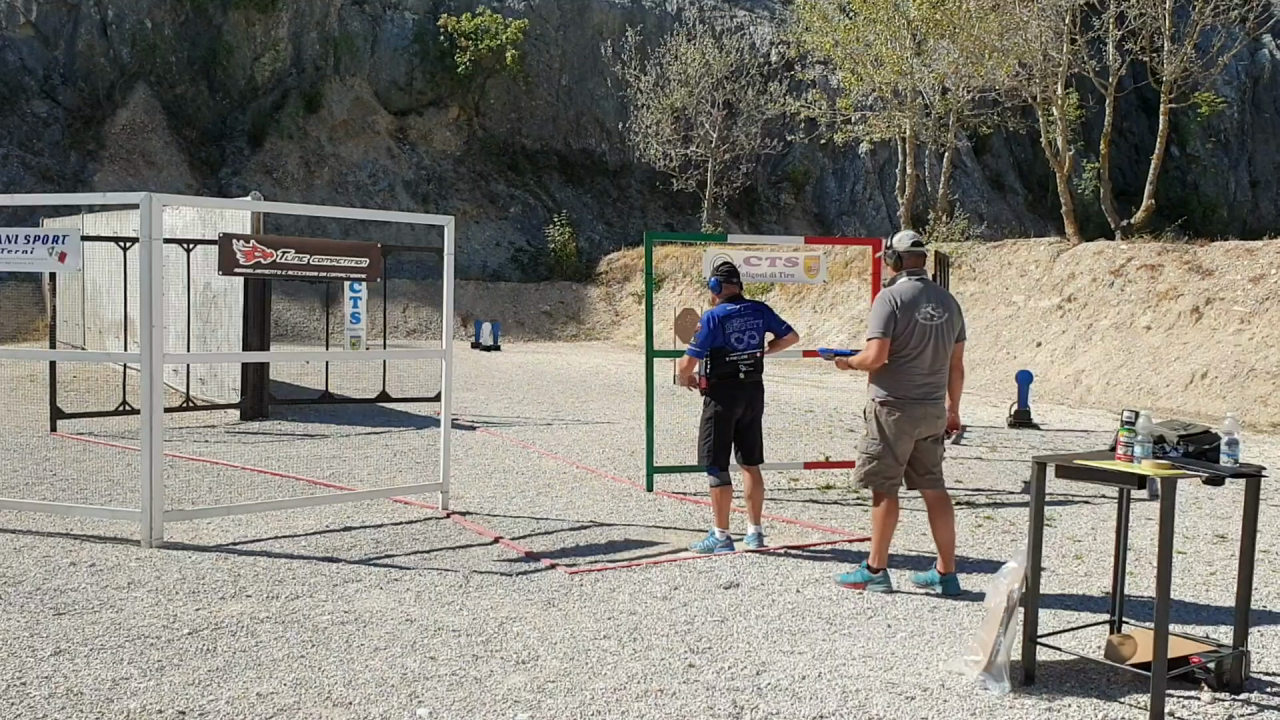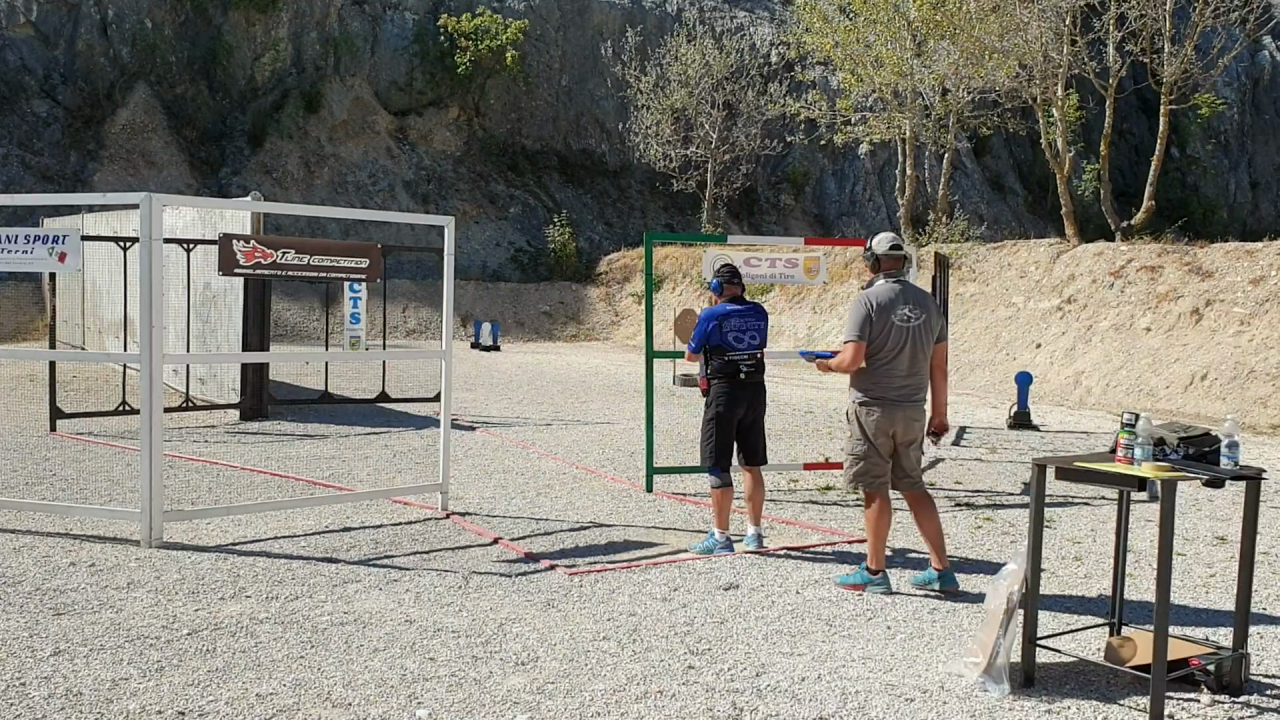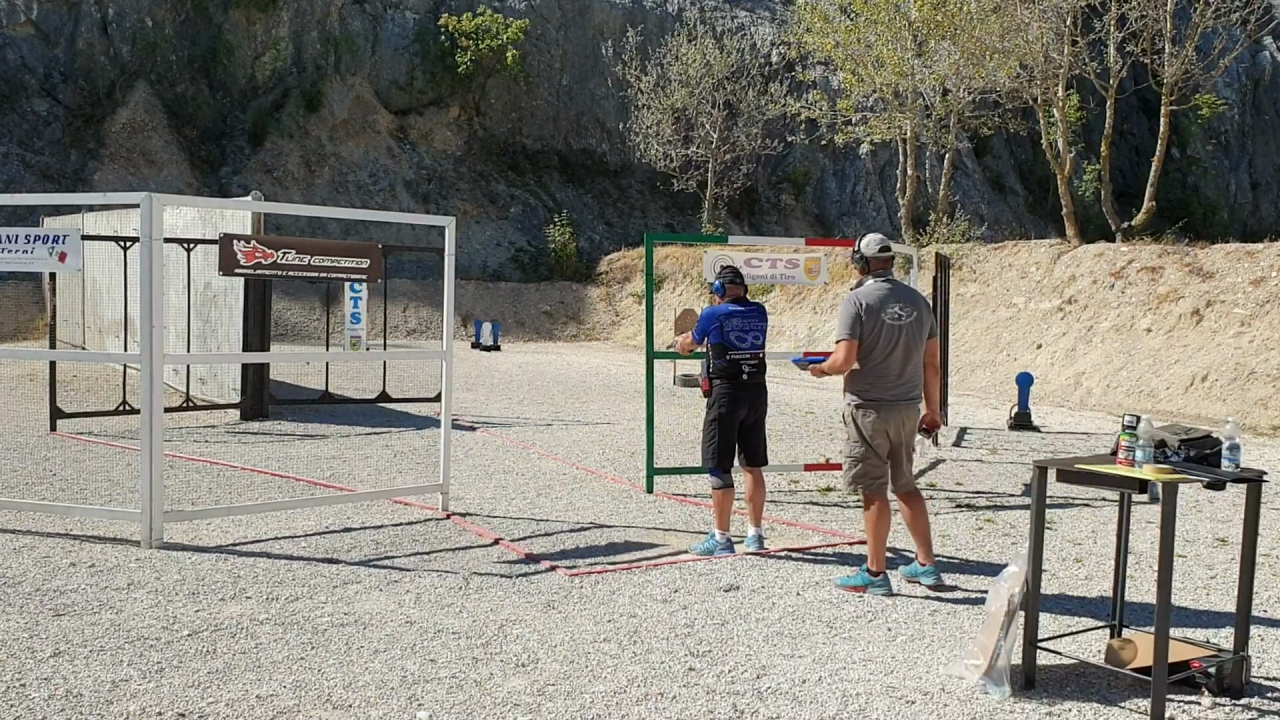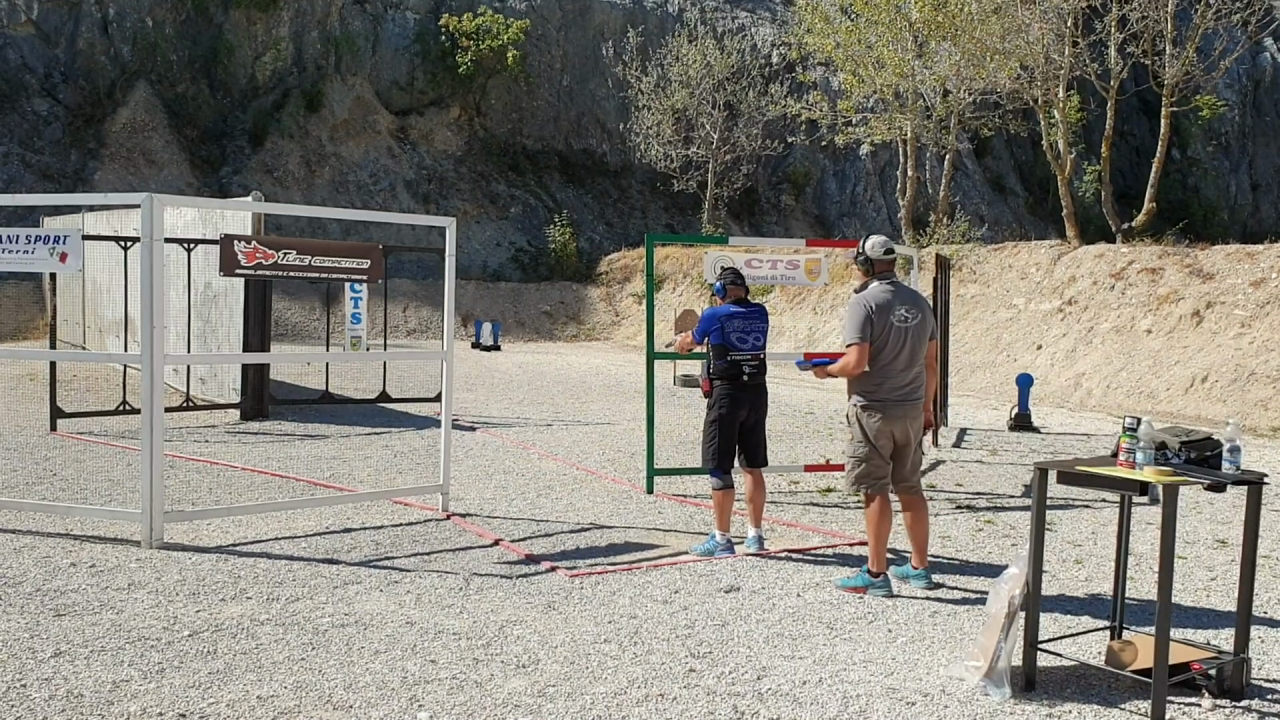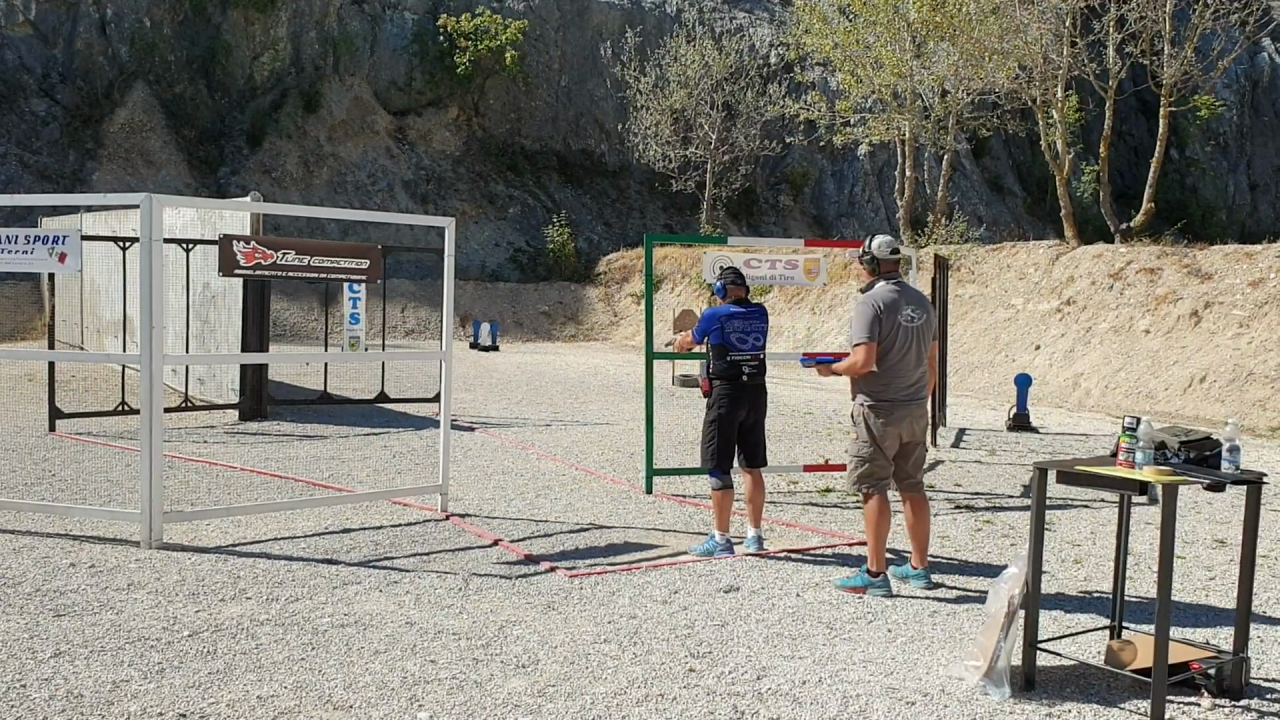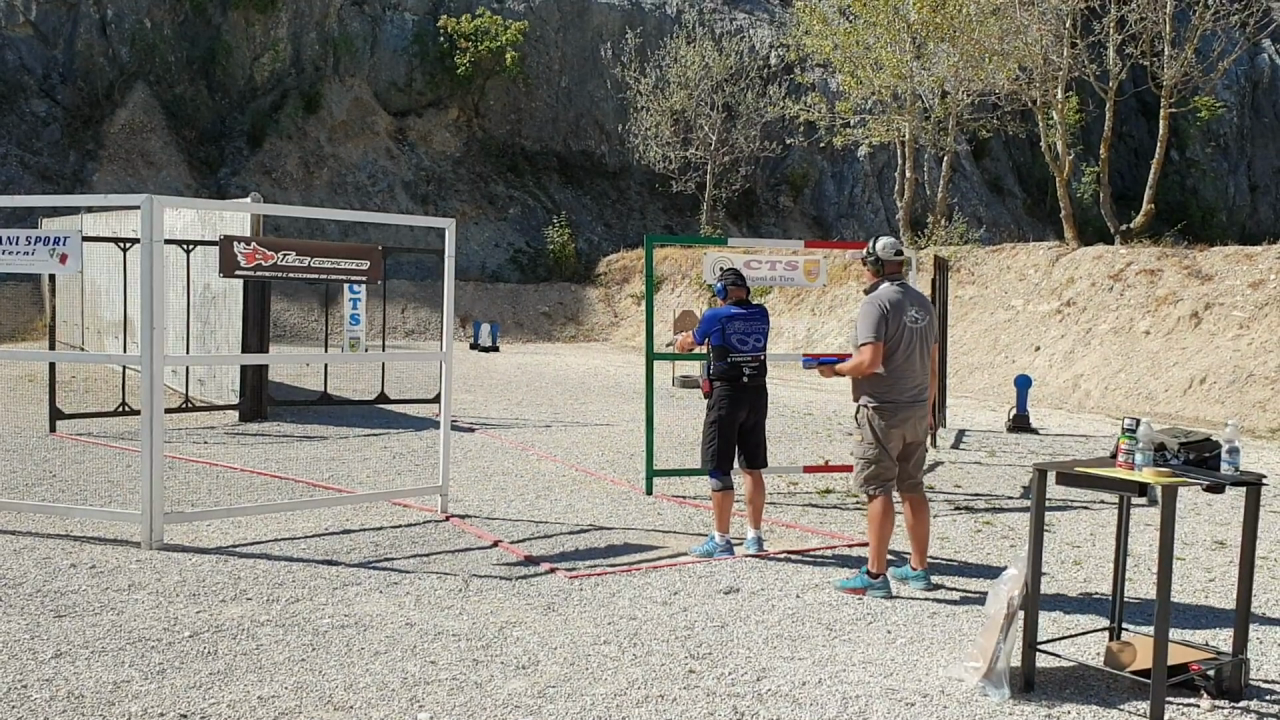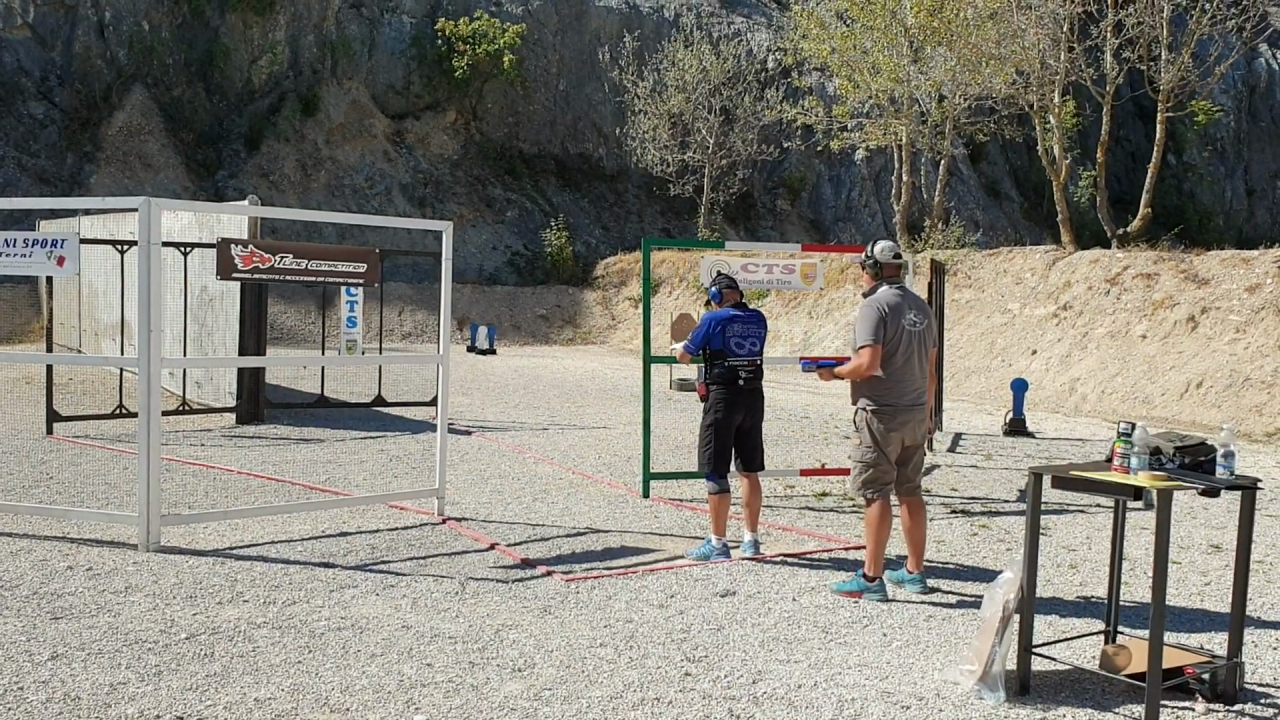
dt=0.3s
person 1, frame 1
left shoulder: (891, 296)
right shoulder: (948, 301)
left elbow: (876, 357)
right elbow: (956, 365)
left wrist: (849, 362)
right wrist: (953, 410)
left hip: (892, 407)
right hip: (932, 410)
left knee: (883, 488)
right knee: (934, 489)
left ankle: (875, 570)
right ankle: (946, 573)
person 1, frame 2
left shoulder: (868, 300)
right shoulder: (927, 302)
left elbow: (852, 360)
right elbow: (938, 365)
left wrist: (828, 364)
right wrist: (940, 412)
left hip: (873, 408)
right hip: (912, 410)
left knee: (875, 489)
right knee: (914, 487)
left ankle: (875, 572)
right ankle: (942, 569)
person 1, frame 3
left shoulder: (857, 300)
right shoulder: (917, 299)
left elbow: (844, 360)
right elbow: (931, 362)
left wrist: (821, 368)
right wrist: (932, 408)
left hip: (868, 409)
right hip: (908, 408)
left knee: (873, 491)
right knee: (905, 485)
left ankle: (875, 573)
right ankle: (926, 564)
person 1, frame 4
left shoulder: (864, 302)
right shoulder: (919, 301)
left elbow: (856, 363)
right elbow: (930, 362)
left wrist: (827, 370)
right wrist: (926, 406)
left hip: (874, 410)
right hip: (911, 411)
left knee: (875, 490)
right knee: (910, 488)
left ankle: (876, 574)
right ankle: (919, 568)
person 1, frame 5
left shoulder: (871, 302)
right shoulder: (922, 301)
left elbow: (863, 362)
right elbow: (931, 361)
left wrist: (832, 368)
left hip: (878, 410)
right hip: (914, 410)
left knee: (873, 489)
right knee: (913, 487)
left ankle: (875, 573)
right ankle: (919, 568)
person 1, frame 6
left shoulder: (876, 302)
right shoulder: (923, 303)
left elbow: (869, 361)
right elbow: (931, 364)
left wrist: (836, 369)
right wrist: (927, 408)
left hip: (882, 411)
right hip: (916, 411)
left knee: (879, 489)
right knee: (913, 488)
left ankle: (875, 575)
right ankle: (918, 569)
person 1, frame 7
left shoulder: (875, 305)
right shoulder: (921, 306)
left elbow: (868, 364)
right elbow: (930, 369)
left wrist: (834, 372)
right wrist: (926, 413)
left hip: (881, 415)
right hip: (915, 415)
left knee: (876, 493)
right knee: (910, 491)
left ankle: (871, 578)
right ankle: (914, 572)
person 2, frame 1
left shoulder: (713, 316)
right shoulder: (759, 310)
left elbow: (689, 362)
right elbow: (791, 337)
left wrist: (684, 376)
left hip: (723, 393)
right hip: (753, 391)
left knee: (716, 466)
right knee: (751, 464)
left ankle: (721, 536)
right ankle: (754, 531)
person 2, frame 2
left shoulder: (711, 315)
right shoulder: (759, 313)
left elbow: (692, 355)
left wrist: (703, 354)
left hip: (724, 392)
right hip: (755, 391)
left knee: (718, 468)
right knee: (752, 465)
left ankle: (721, 537)
right ankle: (754, 533)
person 2, frame 3
left shoulder: (713, 314)
right shoulder: (759, 313)
left elbow: (693, 341)
left wrist: (681, 342)
left hip: (726, 393)
right hip: (756, 393)
left knee: (719, 468)
right knee: (753, 466)
left ankle: (721, 538)
right ankle: (755, 534)
person 2, frame 4
left shoulder: (715, 315)
right shoulder: (760, 314)
left elbow: (692, 340)
left wrist: (681, 342)
left hip: (726, 394)
right hip: (756, 394)
left knee: (720, 469)
right knee: (753, 467)
left ankle: (721, 539)
right ankle: (755, 535)
person 2, frame 5
left shoulder: (714, 315)
right shoulder: (761, 313)
left elbow: (692, 339)
left wrist: (681, 341)
left hip: (726, 394)
right hip: (756, 394)
left knee: (719, 469)
right knee: (753, 467)
left ankle: (721, 539)
right ankle: (755, 535)
person 2, frame 6
left shoulder: (716, 316)
right shoulder: (761, 314)
left elbow: (691, 341)
left wrist: (682, 341)
left hip: (727, 395)
right hip: (757, 395)
left knee: (719, 470)
right knee: (753, 467)
left ankle: (720, 541)
right ankle: (754, 536)
person 2, frame 7
left shoulder: (714, 319)
right shoulder: (758, 319)
left elbow: (686, 355)
left wrist: (679, 349)
left hip: (723, 398)
right hip: (753, 398)
left knee: (715, 472)
right knee: (749, 470)
left ankle: (717, 543)
right ankle: (751, 539)
